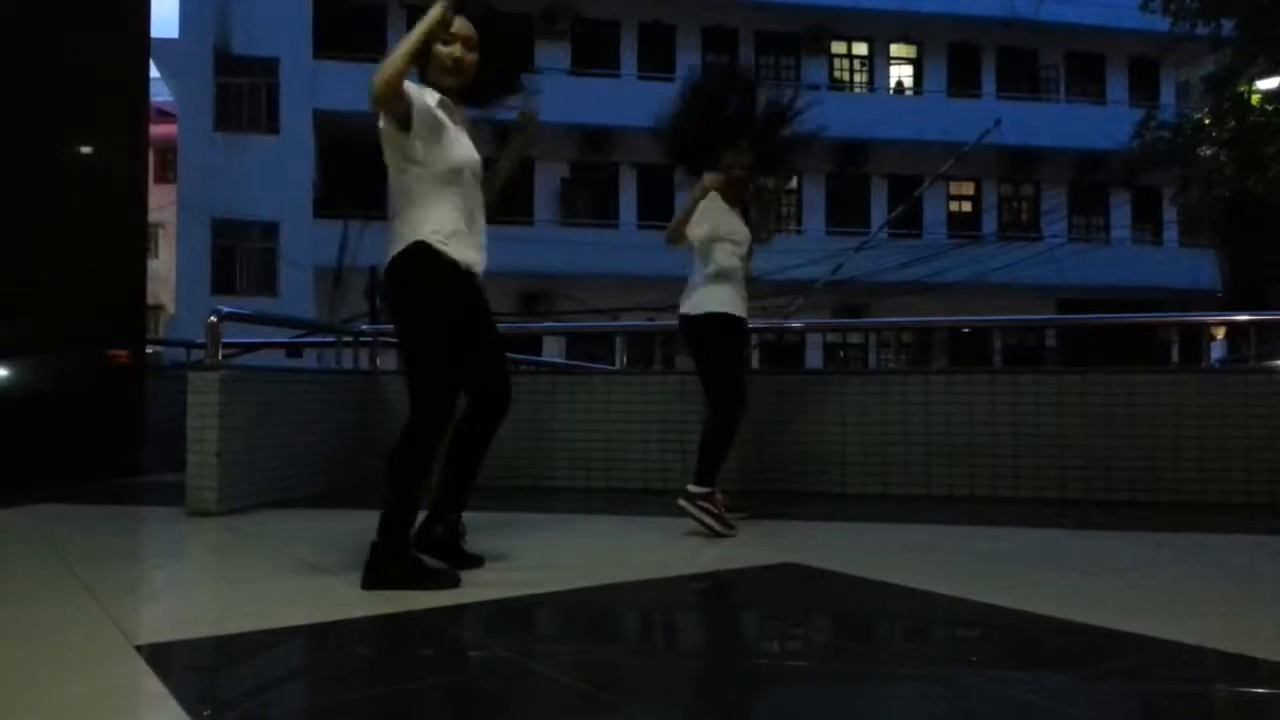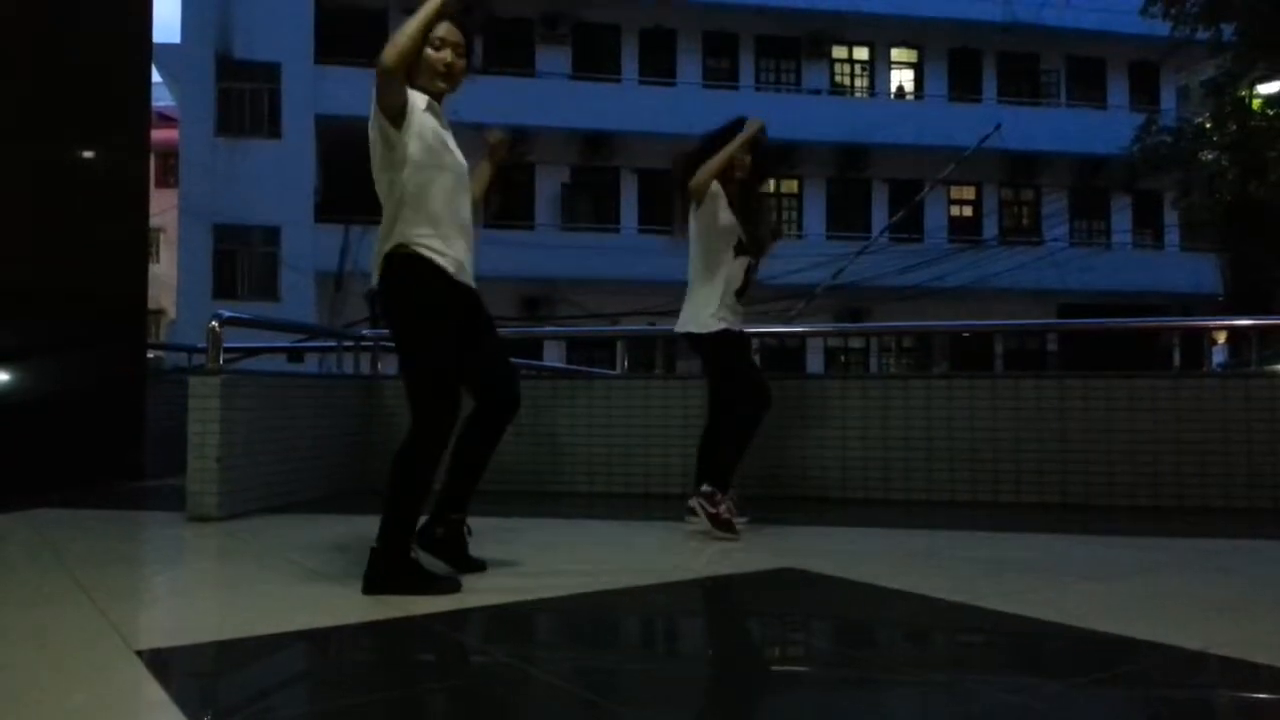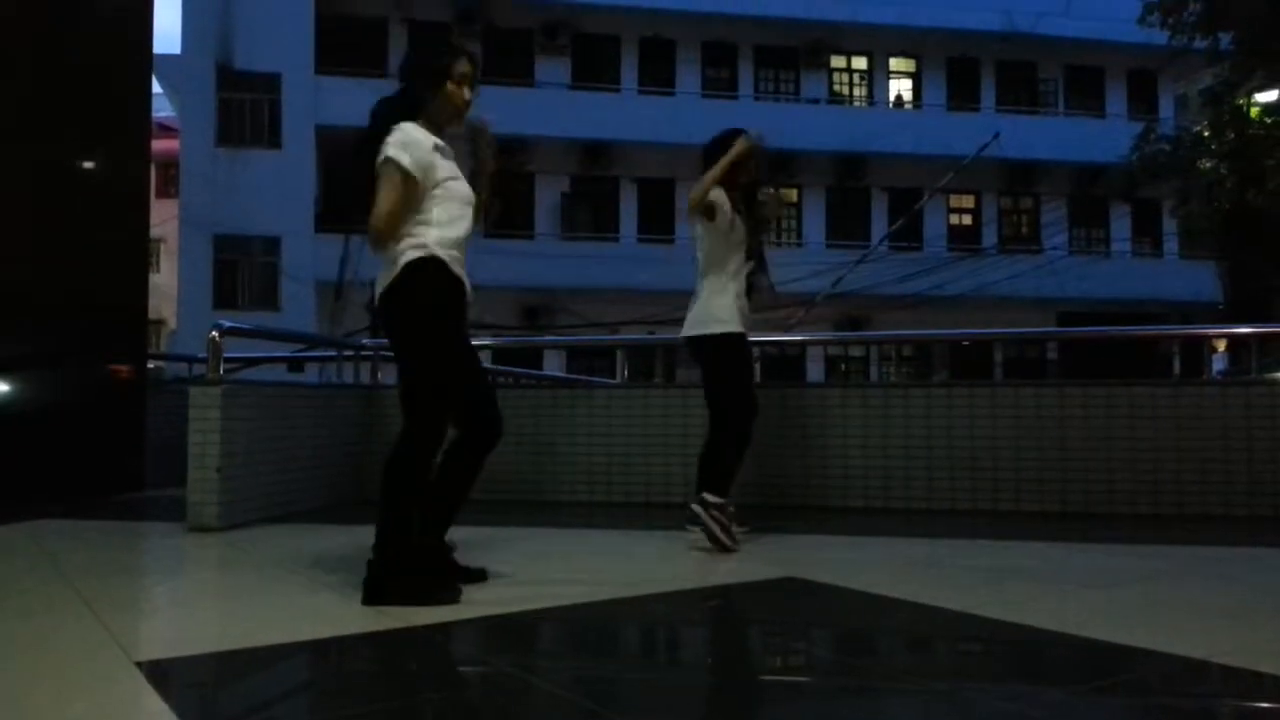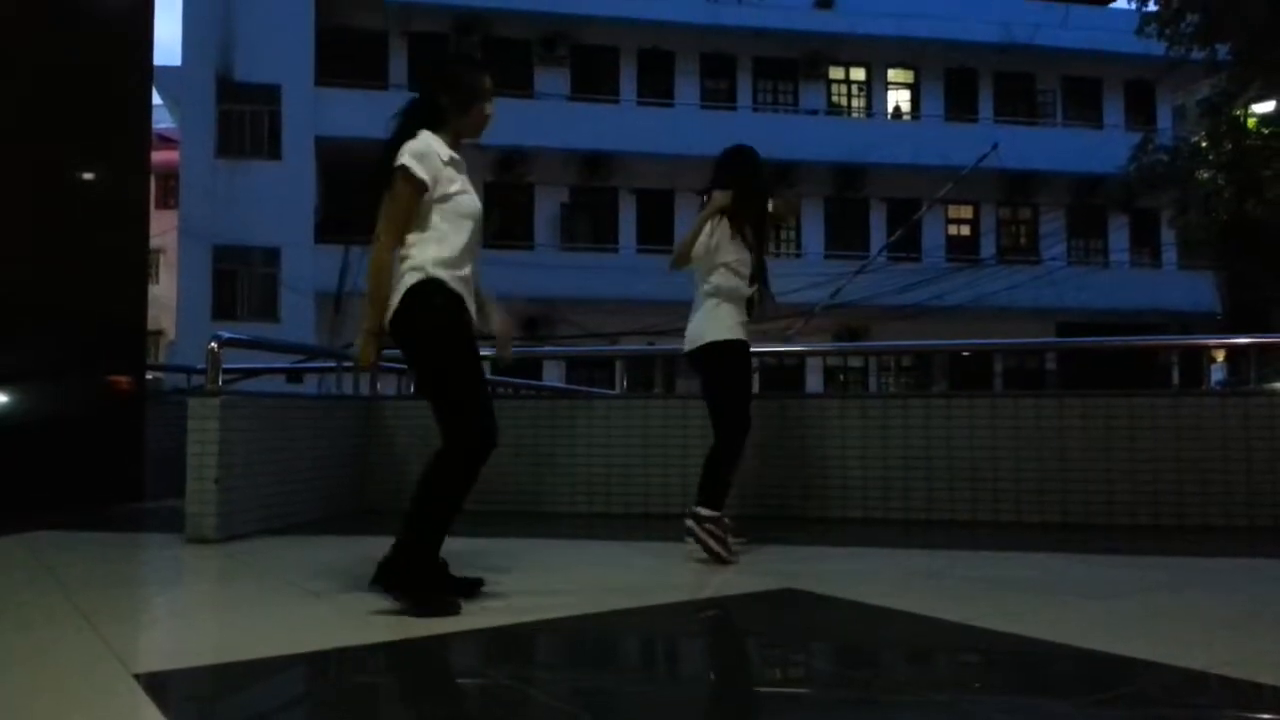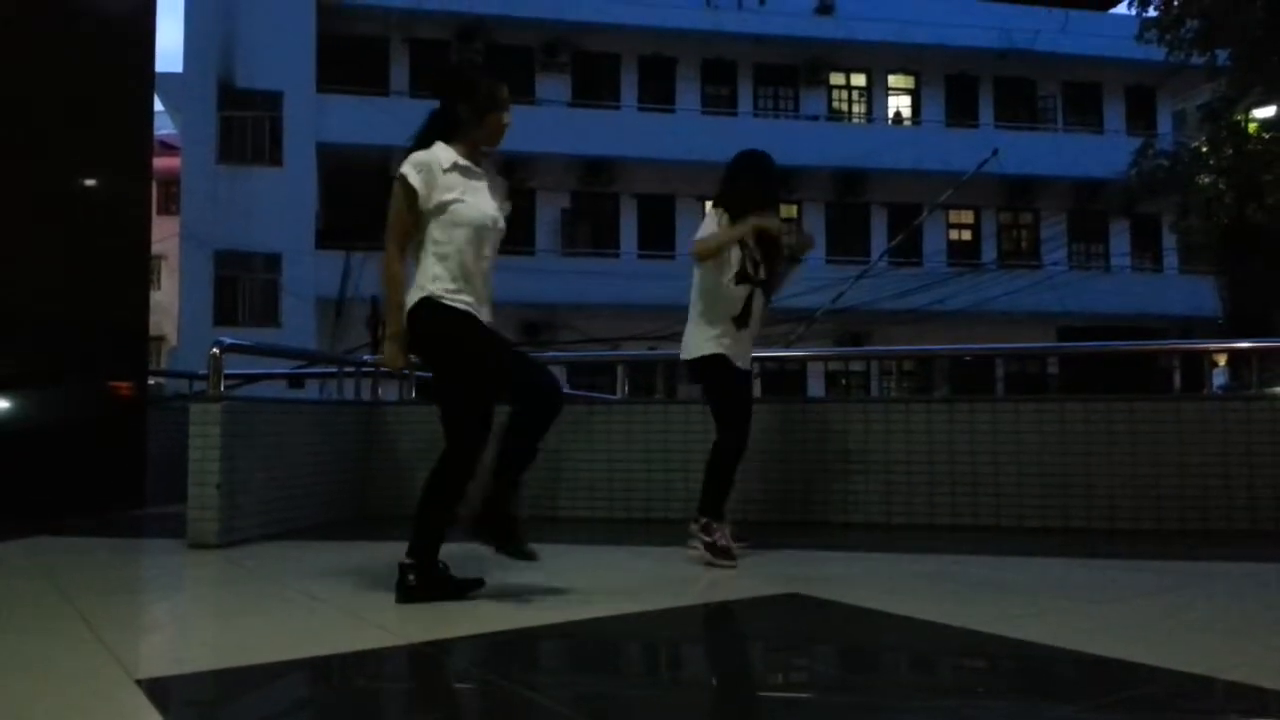
dt=0.2s
person 1, frame 1
left shoulder: (458, 119)
right shoulder: (412, 104)
left elbow: (481, 192)
right elbow: (381, 91)
left wrist: (517, 146)
left hip: (461, 278)
right hip: (423, 270)
left knee: (491, 393)
right knee: (433, 412)
left ankle: (441, 524)
right ankle: (389, 555)
person 1, frame 2
left shoulder: (436, 126)
right shoulder: (399, 109)
right elbow: (389, 62)
left wrist: (490, 161)
left hip: (454, 284)
right hip: (415, 278)
left knee: (501, 395)
right knee: (434, 417)
left ankle: (445, 524)
right ankle: (389, 560)
person 1, frame 3
left shoulder: (439, 152)
right shoulder: (407, 139)
left elbow: (464, 217)
right elbow: (381, 229)
left hip: (442, 300)
right hip: (422, 290)
left knee: (482, 422)
right knee: (427, 428)
left ankle: (425, 546)
right ankle: (388, 570)
person 1, frame 4
left shoulder: (452, 165)
right shoulder: (421, 152)
right elbow: (385, 243)
left wrist: (489, 309)
right wrist: (372, 327)
left hip: (449, 312)
right hip: (429, 308)
left knee: (474, 437)
right knee: (469, 435)
left ankle: (421, 563)
right ankle: (404, 563)
person 1, frame 5
left shoulder: (491, 182)
right shoulder: (425, 166)
right elbow: (394, 251)
right wrist: (395, 331)
left hip: (471, 321)
right hip: (439, 316)
left knee: (465, 444)
right knee: (542, 391)
left ankle: (420, 567)
right ankle: (497, 512)
person 2, frame 1
left shoulder: (740, 204)
right shoulder: (709, 201)
left elbow: (760, 236)
right elbow: (673, 236)
left wrist: (766, 200)
right wrist: (701, 191)
left hip: (721, 314)
right hip: (712, 314)
left knee: (725, 406)
right knee: (729, 403)
left ankle: (705, 490)
right ankle: (699, 491)
person 2, frame 2
left shoulder: (743, 204)
right shoulder: (711, 197)
left elbow: (756, 248)
right elbow: (695, 183)
left wrist: (764, 229)
right wrist: (741, 136)
left hip: (722, 322)
right hip: (710, 323)
left knee: (728, 410)
right knee: (754, 400)
left ankle: (709, 494)
right ankle: (713, 491)
person 2, frame 3
left shoulder: (742, 209)
right shoulder: (717, 203)
left elbow: (749, 263)
right elbow: (694, 201)
left wrist: (761, 215)
right wrist: (733, 151)
left hip: (725, 327)
right hip: (717, 326)
left knee: (726, 419)
right knee: (738, 413)
left ankle: (709, 502)
right ankle: (715, 498)
person 2, frame 4
left shoulder: (746, 226)
right shoulder: (717, 223)
left elbow: (750, 285)
right elbow: (678, 259)
left wrist: (770, 226)
right wrist: (708, 212)
left hip: (725, 337)
right hip: (718, 336)
left knee: (729, 430)
right knee: (735, 426)
left ankle: (707, 516)
right ankle: (707, 512)
person 2, frame 5
left shoulder: (760, 237)
right shoulder: (720, 220)
left elbow: (766, 291)
right elbow: (701, 252)
left wrist: (791, 257)
right wrist: (751, 224)
left hip: (737, 351)
right hip: (709, 346)
left knee: (734, 434)
right knee: (733, 431)
left ankle: (709, 521)
right ankle: (708, 521)
